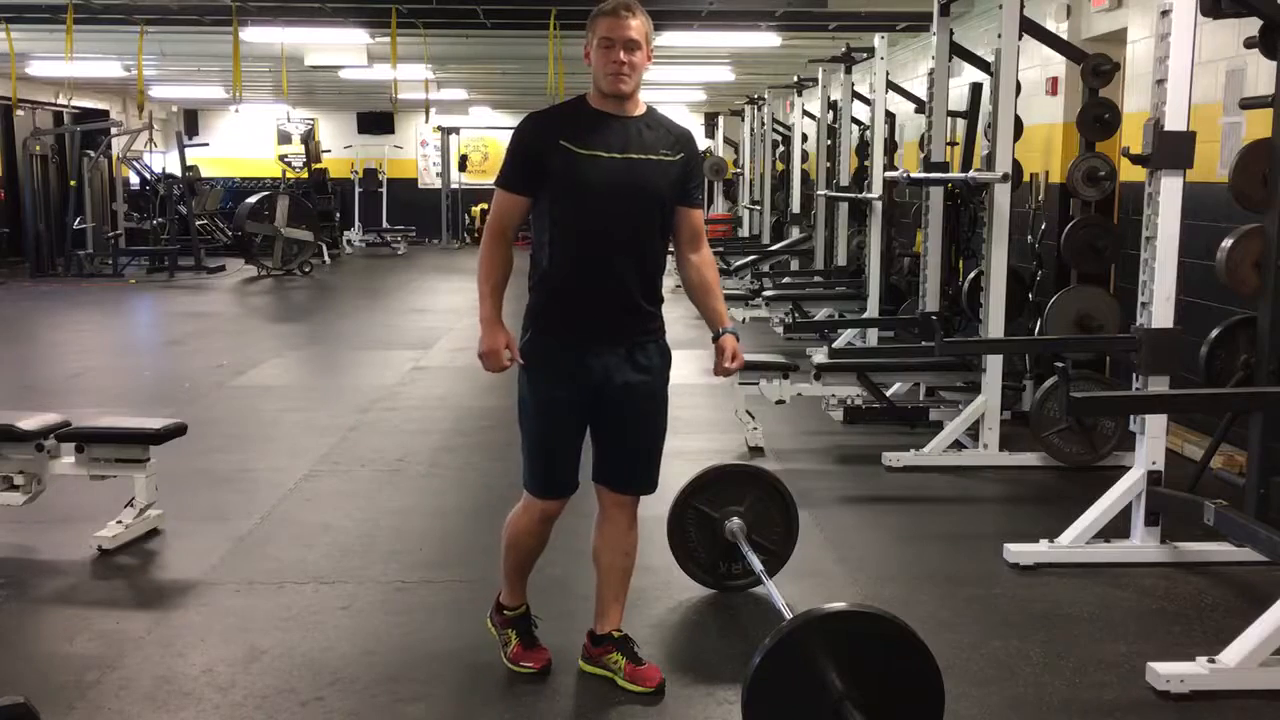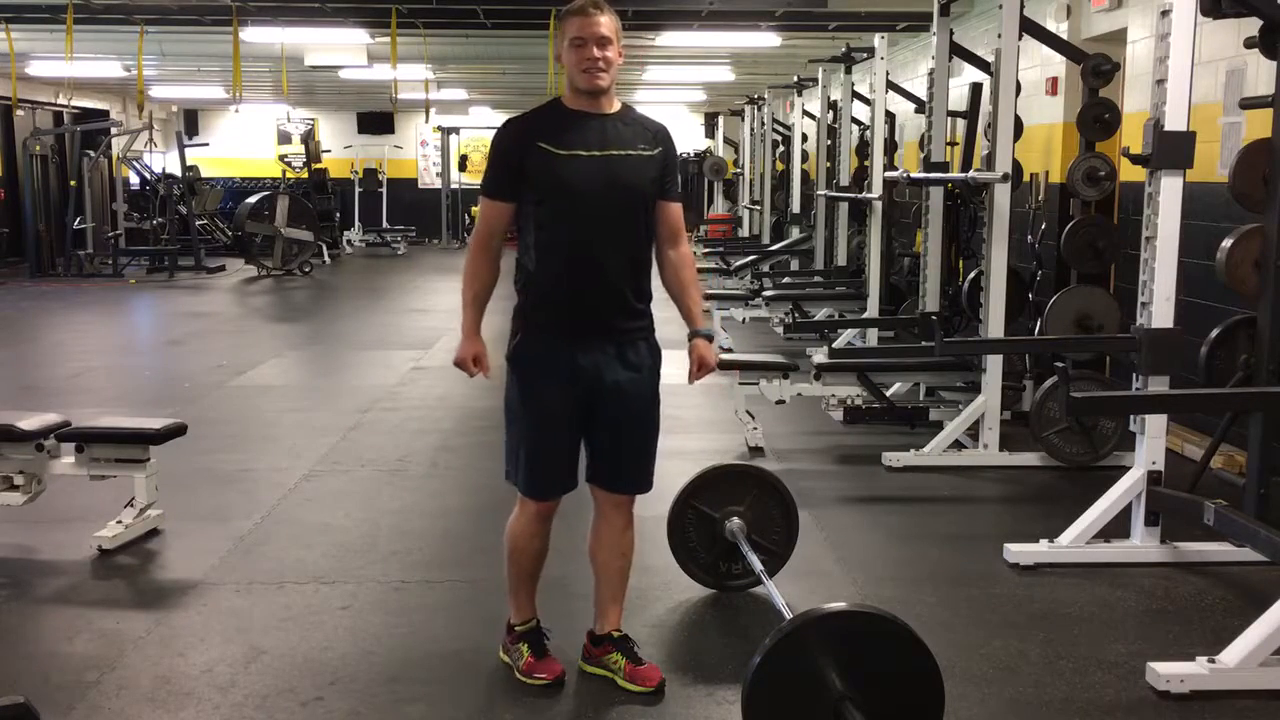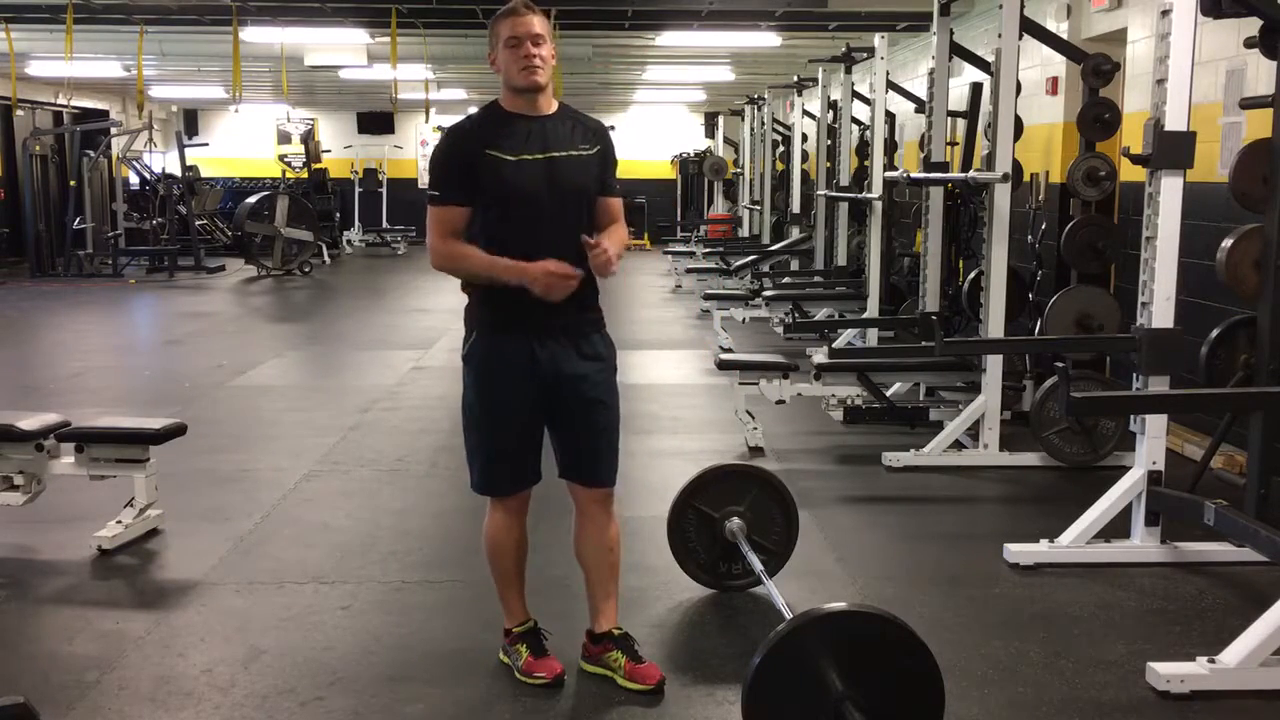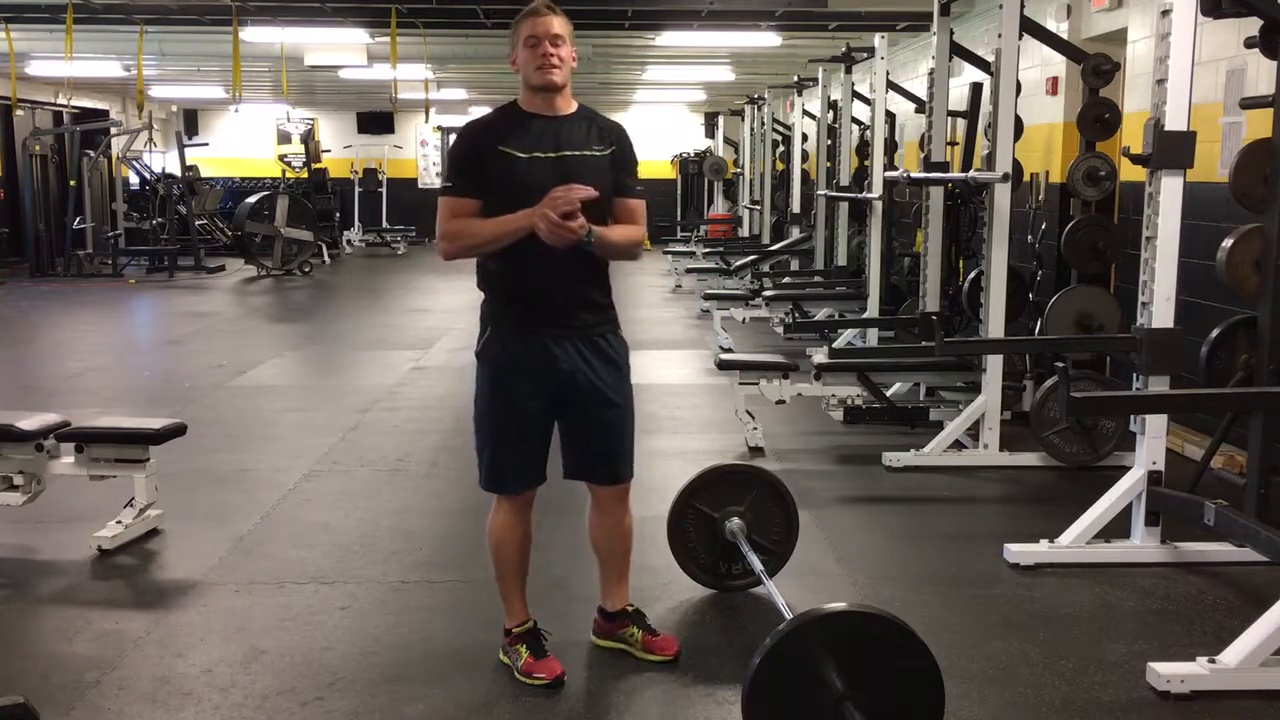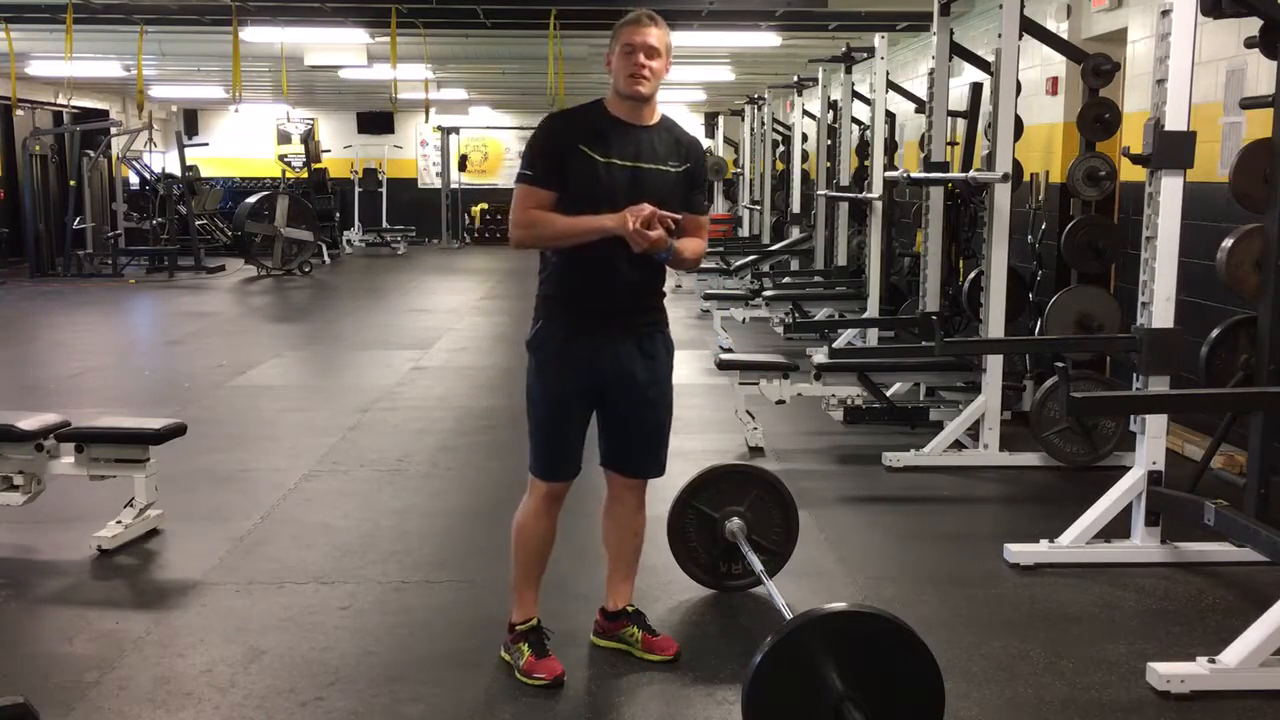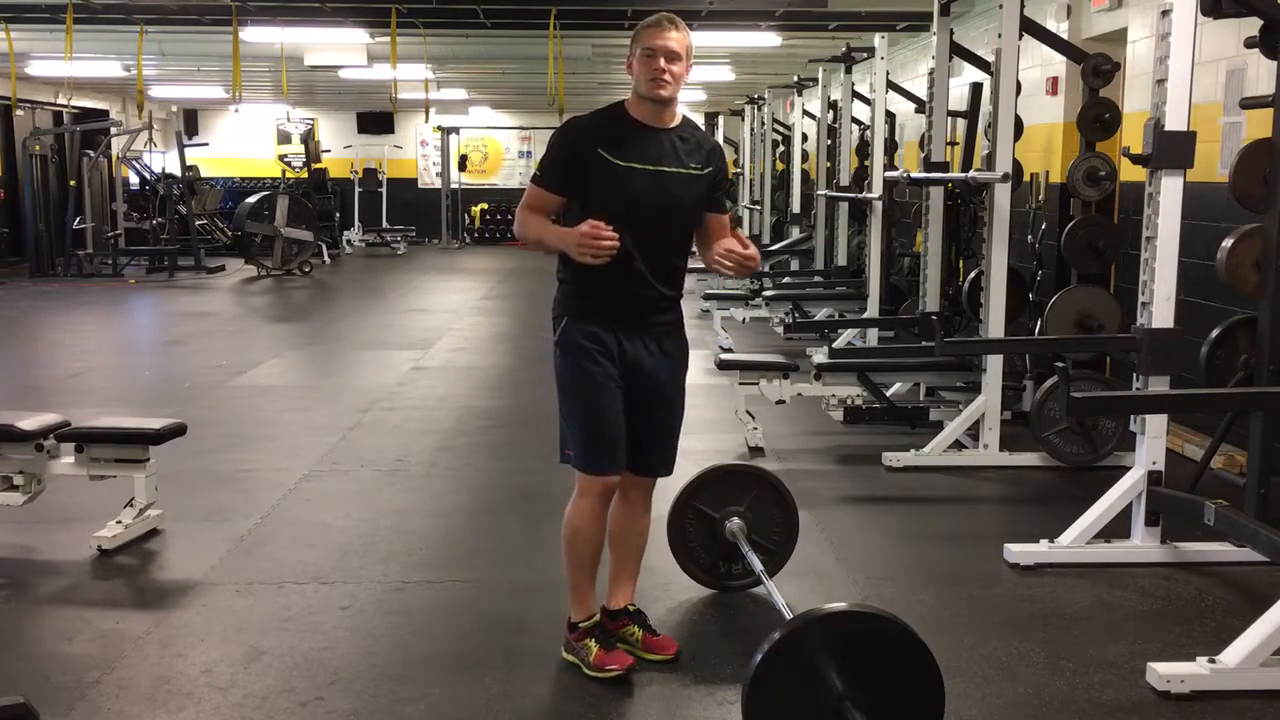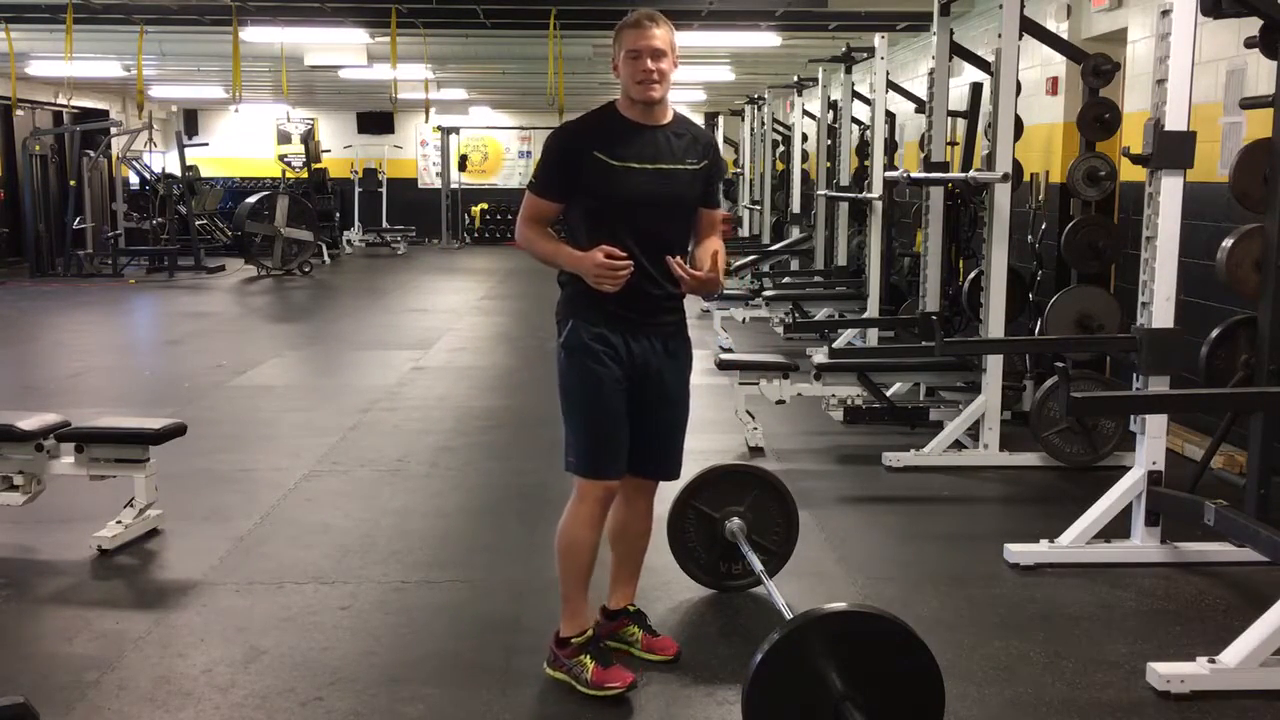
dt=0.7s
person 1, frame 1
left shoulder: (675, 144)
right shoulder: (545, 131)
left elbow: (692, 248)
right elbow: (499, 230)
left wrist: (722, 328)
right wrist: (490, 321)
left hip: (638, 352)
right hip: (555, 349)
left knee: (621, 498)
right knee: (545, 498)
left ankle: (605, 639)
right ankle: (510, 608)
person 1, frame 2
left shoulder: (652, 140)
right shoulder: (524, 135)
left elbow: (673, 244)
right elbow: (487, 240)
left wrist: (698, 330)
right wrist: (471, 329)
left hip: (628, 349)
right hip: (544, 349)
left knee: (617, 498)
right knee: (538, 499)
left ankle: (606, 639)
right ankle: (521, 631)
person 1, frame 3
left shoulder: (591, 135)
right shoulder: (466, 141)
left elbow: (613, 220)
right elbow: (443, 247)
left wrist: (608, 248)
right wrist: (523, 273)
left hip: (582, 339)
right hip: (502, 341)
left knee: (596, 493)
right knee: (509, 497)
left ankle: (604, 637)
right ankle: (519, 632)
person 1, frame 4
left shoulder: (609, 137)
right shoulder: (483, 138)
left elbow: (635, 238)
right elbow: (450, 239)
left wrist: (585, 234)
right wrist: (533, 216)
left hip: (594, 336)
right hip: (515, 340)
left knee: (612, 486)
right knee: (514, 493)
left ankle: (616, 614)
right ankle: (518, 632)
person 1, frame 5
left shoulder: (684, 150)
right shoulder: (563, 132)
left elbow: (696, 243)
right elbow: (522, 226)
left wrist: (663, 245)
right wrist: (615, 222)
left hip: (643, 336)
right hip: (567, 332)
left knee: (630, 481)
right knee: (549, 484)
left ankle: (617, 613)
right ankle: (522, 627)
person 1, frame 6
left shoulder: (704, 152)
right shoulder: (583, 136)
left elbow: (713, 237)
right elbow: (526, 218)
left wrist: (737, 255)
right wrist: (566, 238)
left hip: (661, 333)
right hip: (589, 329)
left knee: (641, 481)
right knee: (598, 480)
left ankle: (620, 611)
right ankle: (582, 625)
person 1, frame 7
left shoulder: (699, 146)
right shoulder: (579, 140)
left elbow: (708, 230)
right elbow: (528, 228)
left wrist: (711, 270)
right wrist: (579, 262)
left hip: (665, 333)
right hip: (593, 329)
left knee: (642, 481)
right knee: (597, 485)
left ankle: (619, 614)
right ankle: (571, 640)
